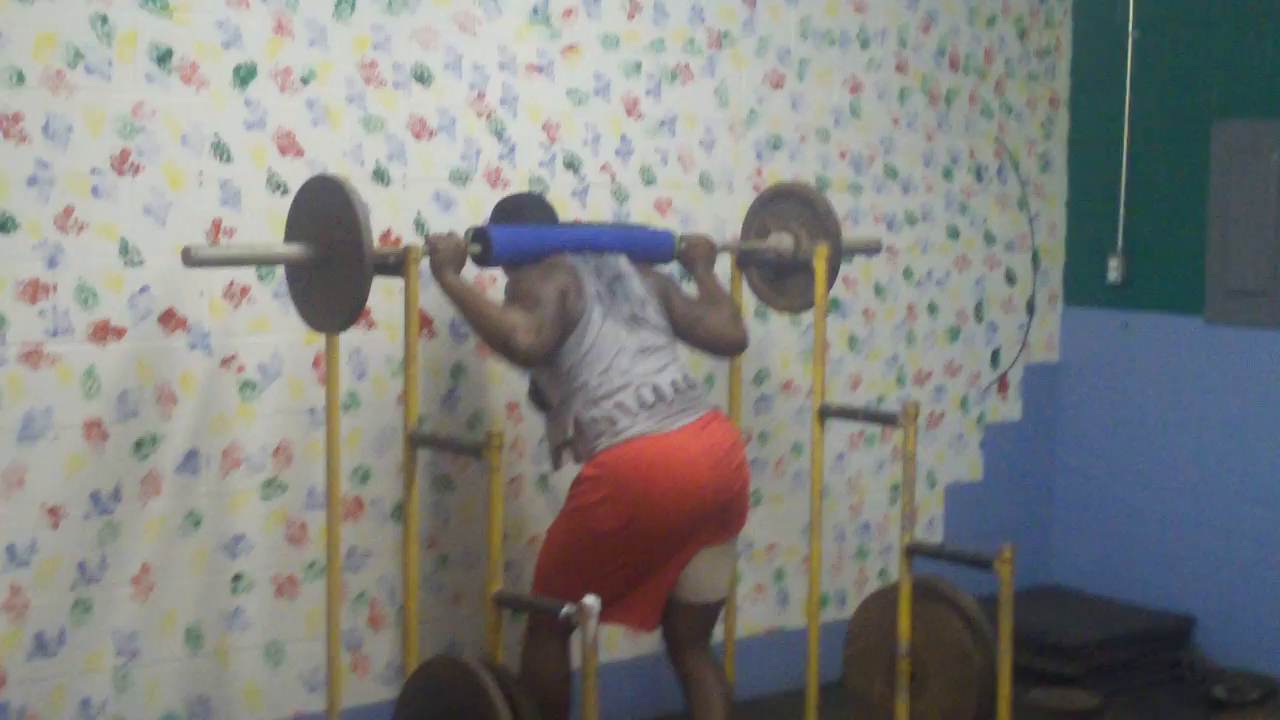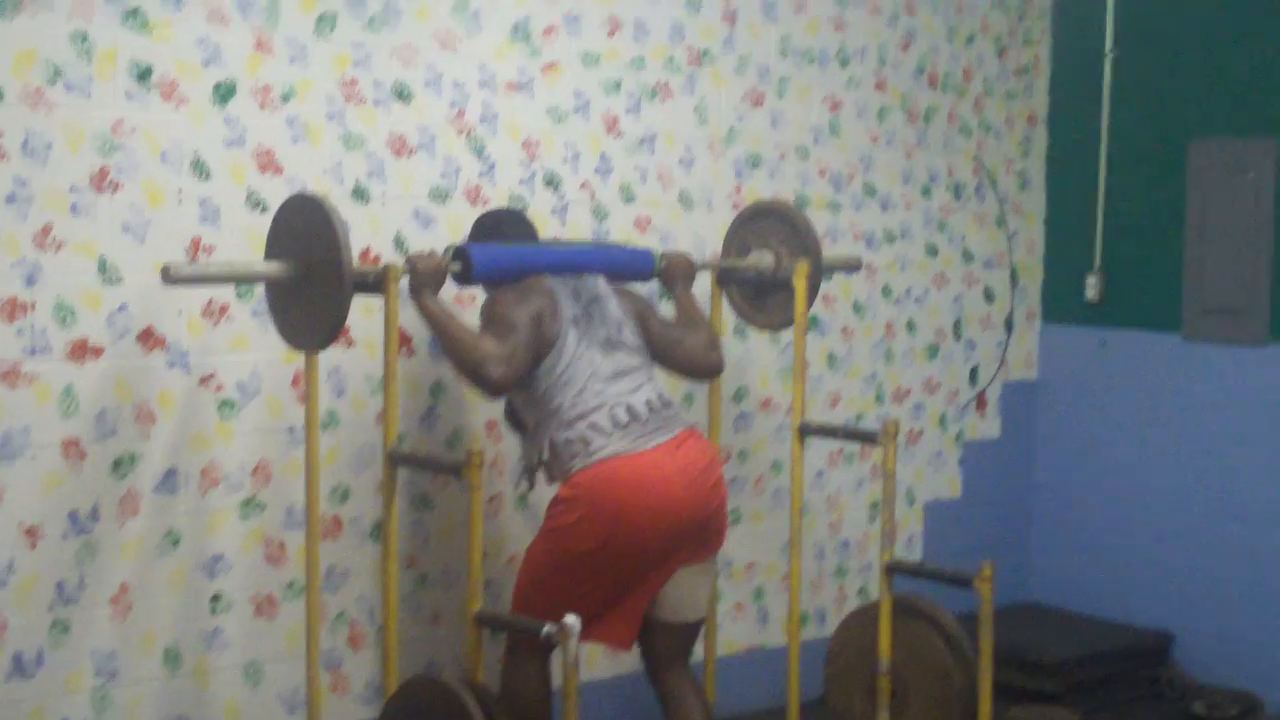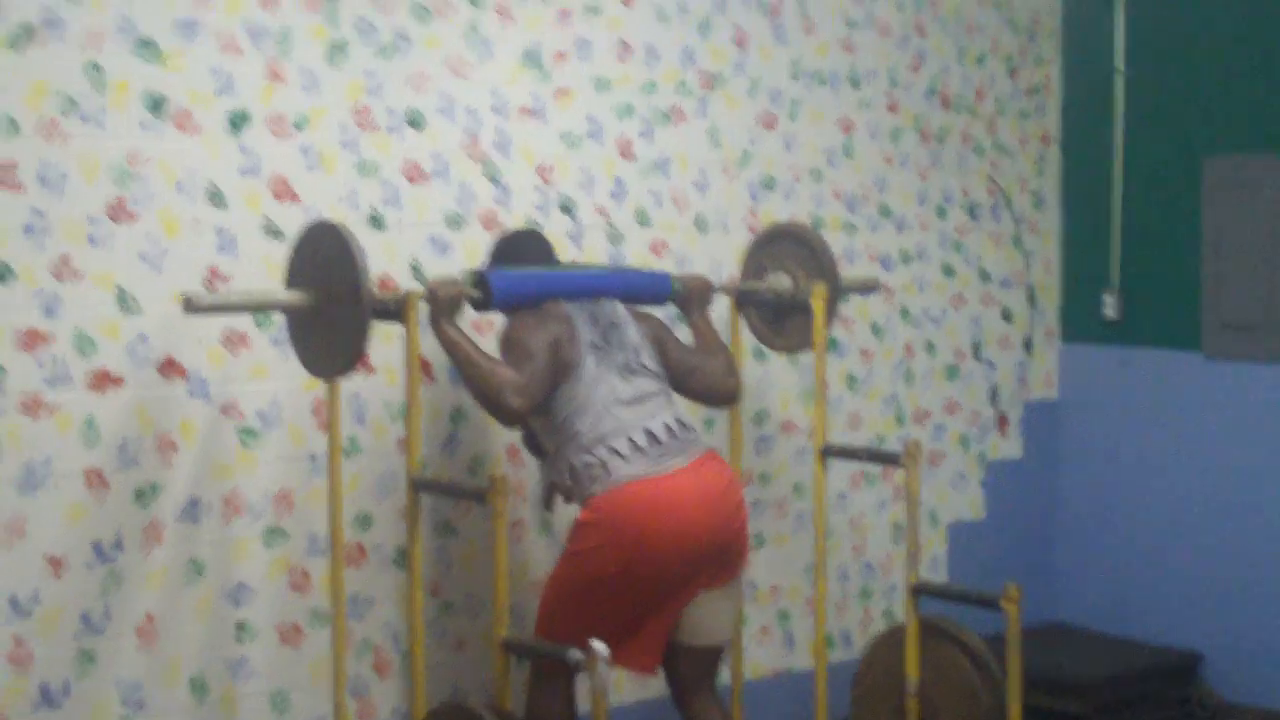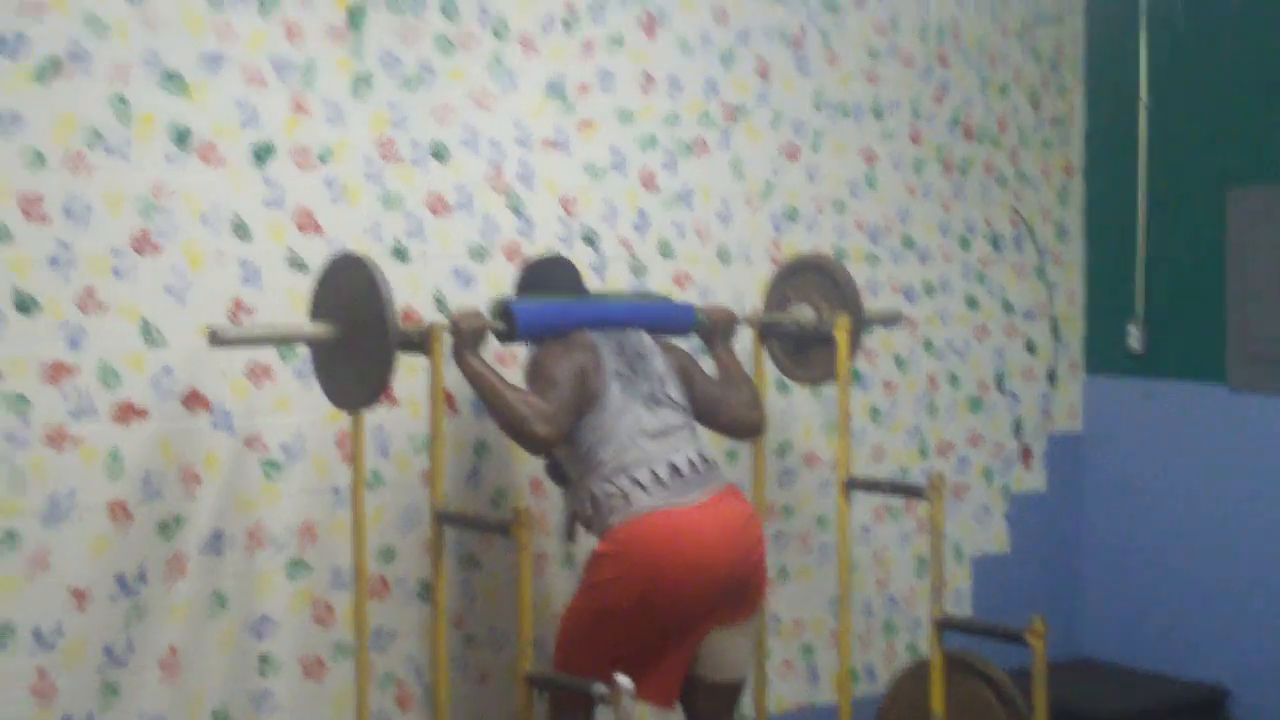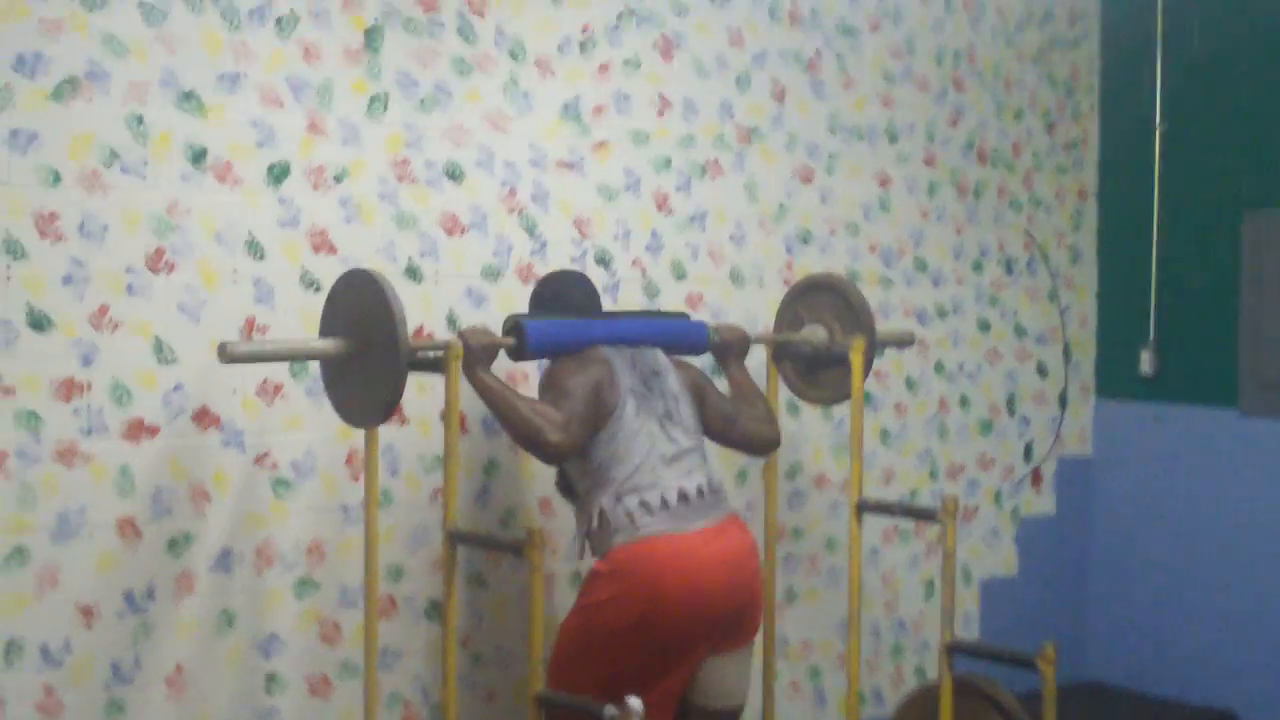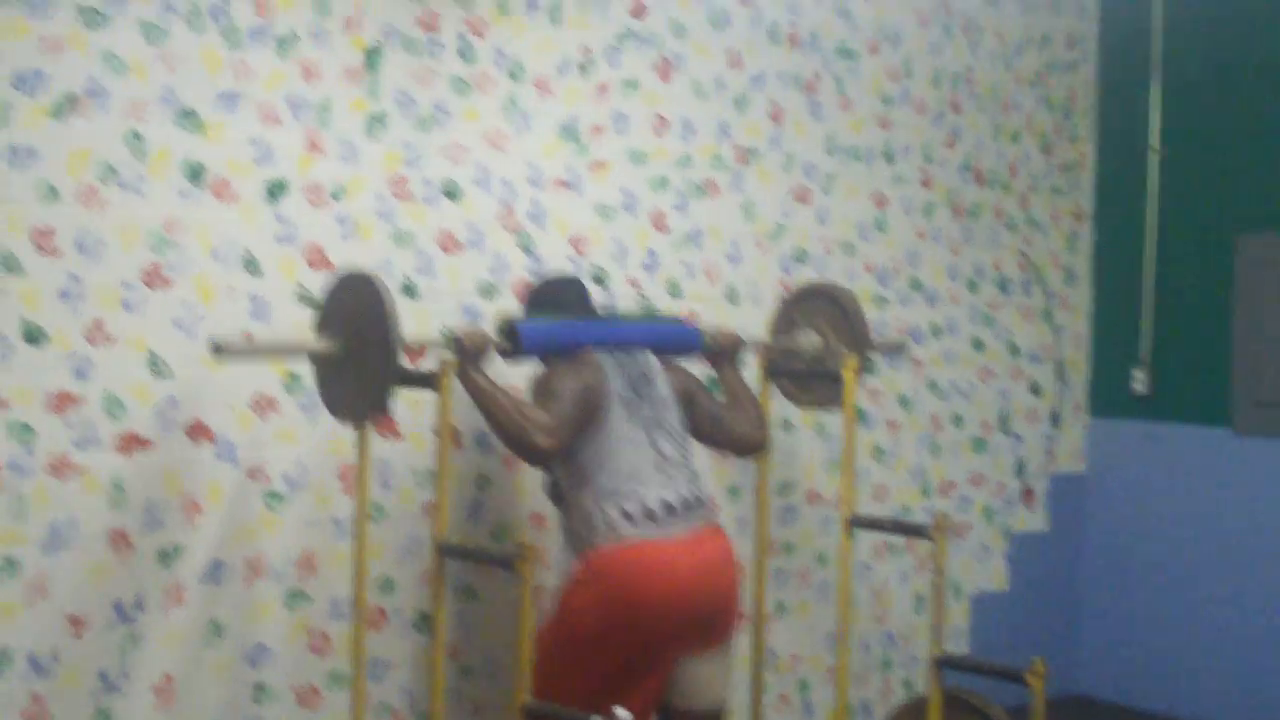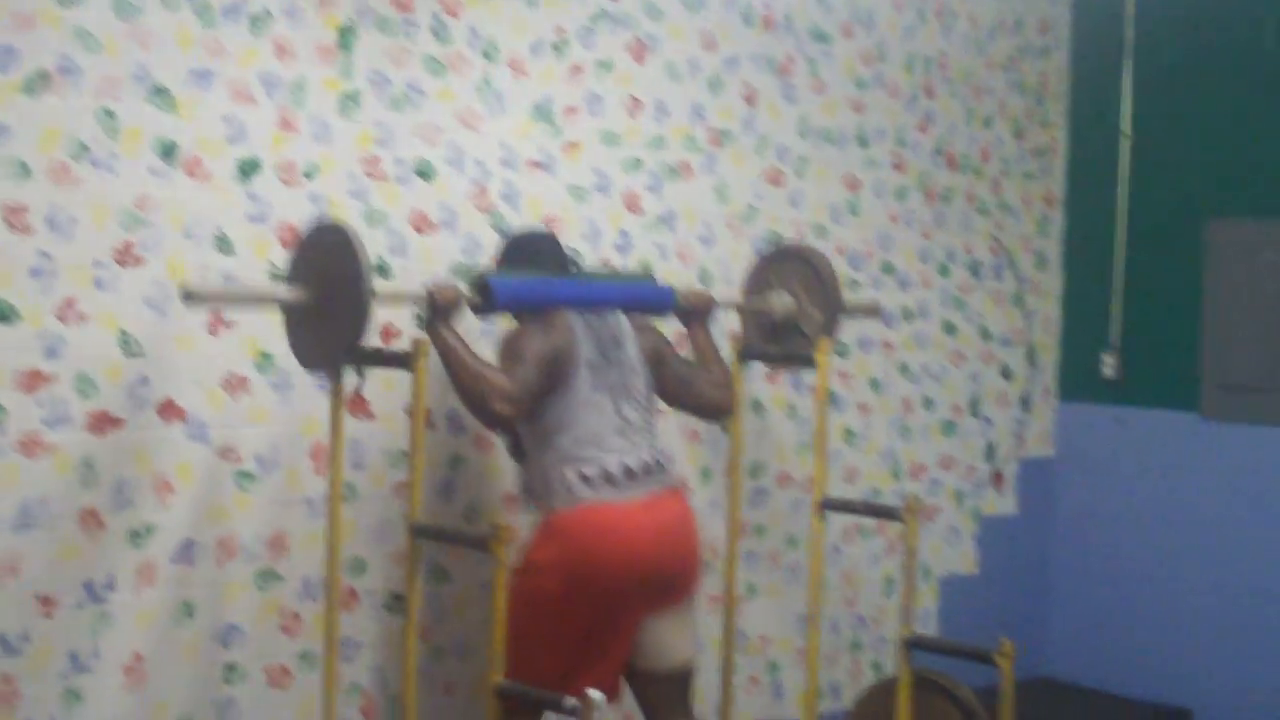
dt=0.1s
person 1, frame 1
left shoulder: (539, 280)
right shoulder: (638, 273)
left elbow: (526, 341)
right elbow: (731, 337)
left wrist: (449, 275)
right wrist: (702, 269)
left hip: (640, 467)
right hip: (719, 455)
left knee: (550, 616)
right knee: (690, 640)
person 1, frame 2
left shoulder: (516, 301)
right shoulder: (614, 295)
left elbow: (496, 370)
right elbow: (707, 359)
left wrist: (426, 295)
right wrist: (680, 287)
left hip: (616, 489)
right hip: (698, 474)
left knee: (528, 637)
right knee: (670, 660)
person 1, frame 3
left shoulder: (533, 328)
right shoulder: (632, 318)
left elbow: (515, 400)
right elbow: (724, 386)
left wrist: (446, 325)
right wrist: (696, 313)
left hip: (634, 512)
right hip: (715, 499)
left knee: (553, 660)
person 1, frame 4
left shoulder: (562, 356)
right shoulder: (659, 350)
left elbow: (542, 429)
right elbow: (748, 418)
left wrist: (468, 356)
right wrist: (721, 343)
left hip: (653, 546)
right hip: (736, 532)
person 1, frame 5
left shoulder: (574, 373)
right shoulder: (673, 368)
left elbow: (556, 437)
right elbow: (763, 434)
left wrist: (479, 372)
right wrist: (734, 363)
left hip: (650, 567)
right hip: (734, 556)
person 1, frame 6
left shoulder: (566, 377)
right shoulder: (665, 373)
left elbow: (543, 441)
right elbow: (752, 436)
left wrist: (471, 372)
right wrist: (727, 365)
left hip: (630, 573)
right hip: (712, 564)
person 1, frame 7
left shoulder: (538, 334)
right shoulder: (637, 333)
left elbow: (503, 404)
right elbow: (720, 400)
left wrist: (441, 327)
right wrist: (698, 326)
left hip: (587, 532)
right hip: (669, 522)
